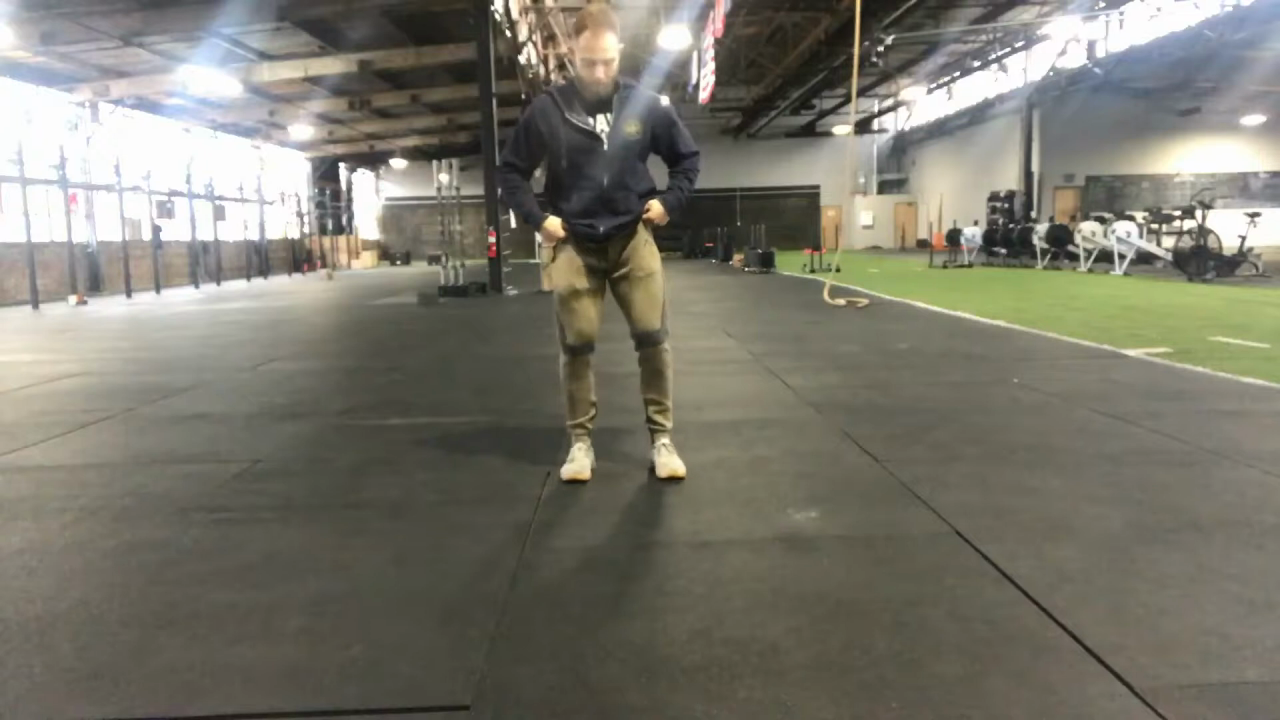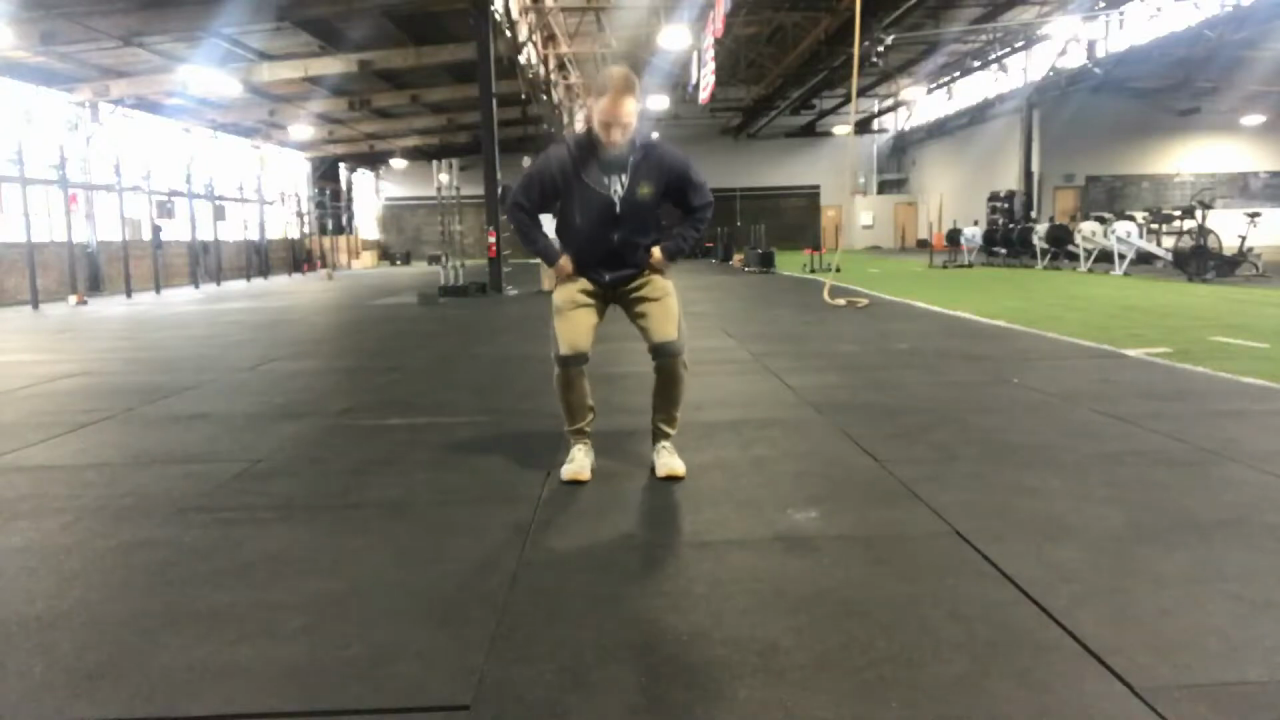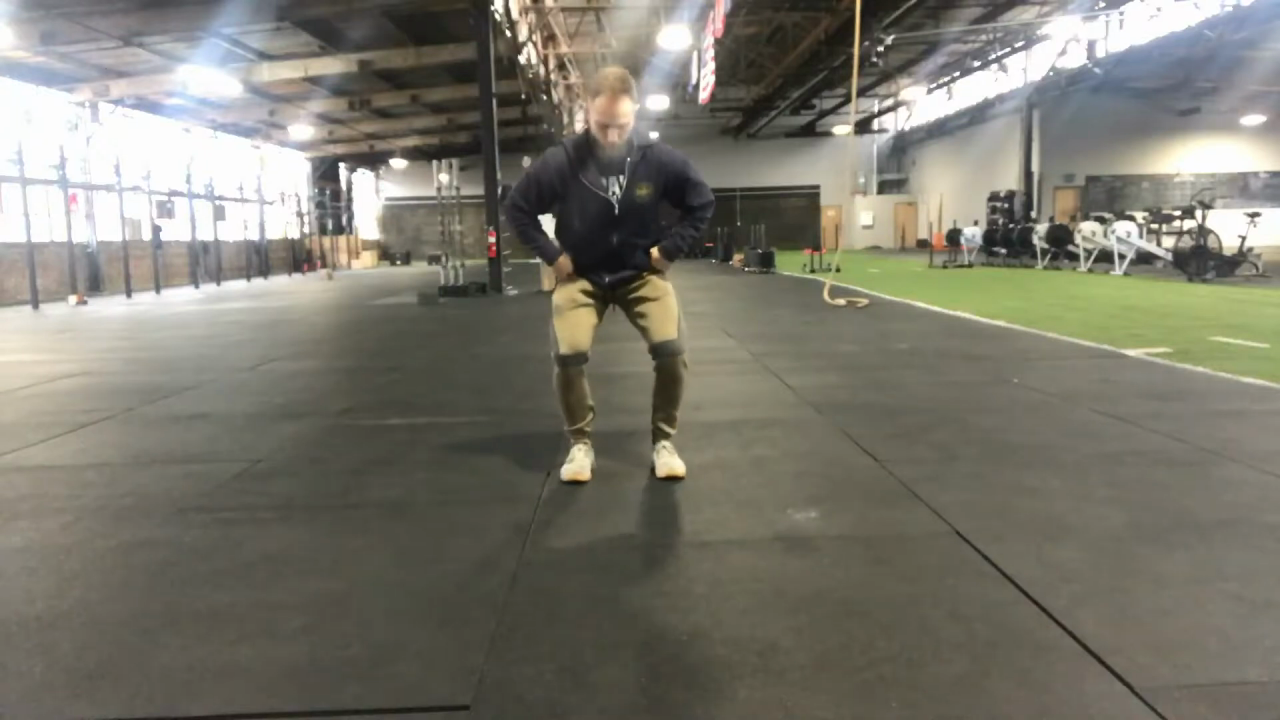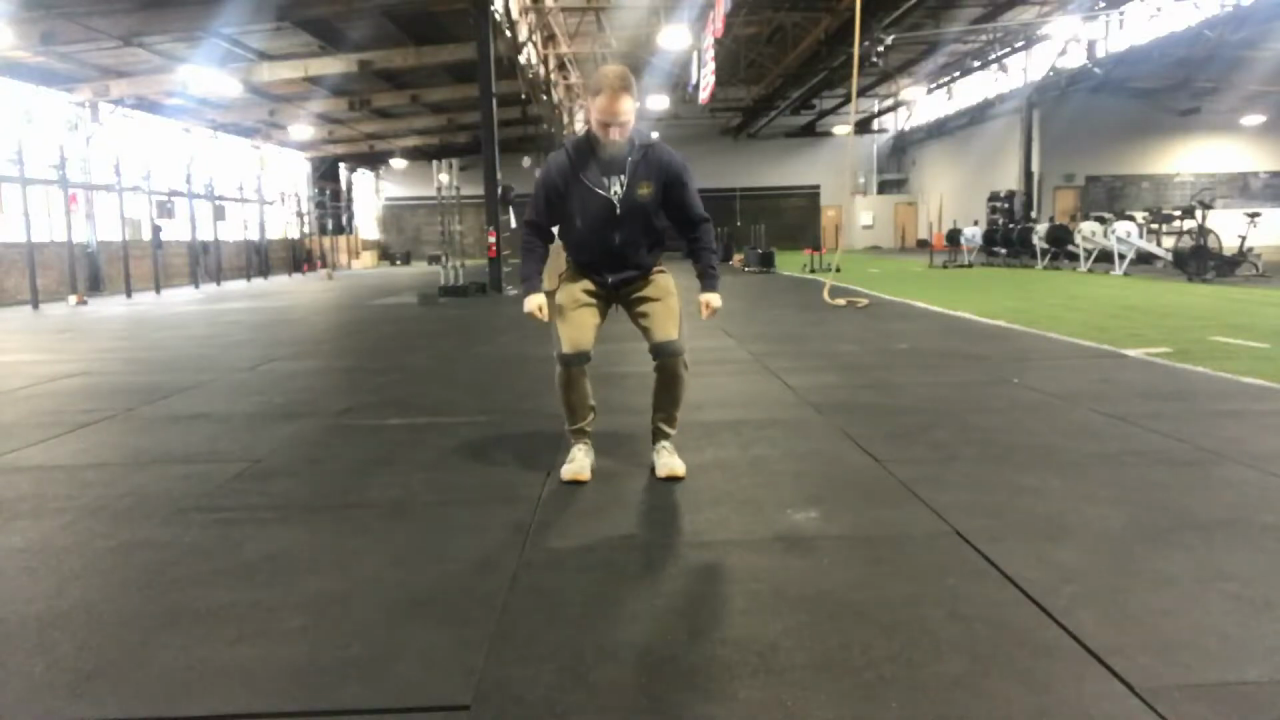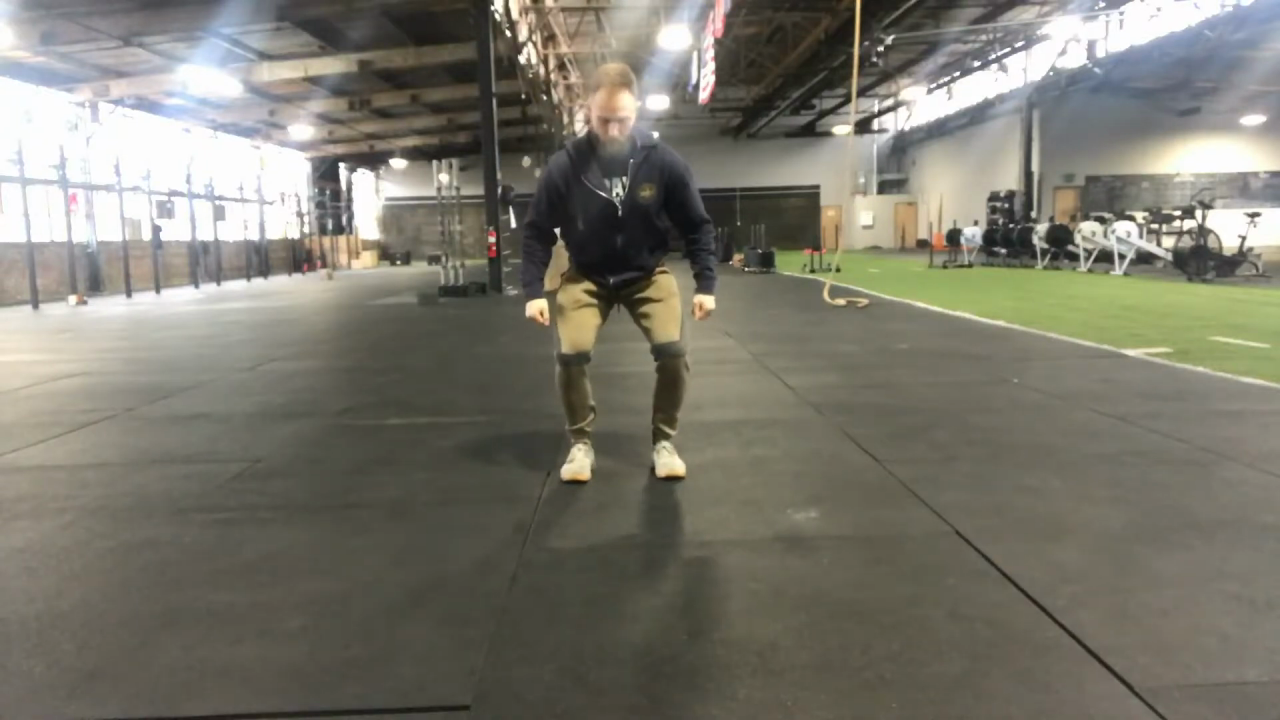
dt=0.4s
person 1, frame 1
left shoulder: (646, 104)
right shoulder: (547, 110)
left elbow: (688, 157)
right elbow: (510, 171)
left wrist: (669, 201)
right wrist: (538, 218)
left hip: (633, 239)
right hip: (574, 244)
left knee: (652, 338)
right knee: (577, 345)
left ankle: (661, 439)
right ankle: (580, 442)
person 1, frame 2
left shoulder: (661, 159)
right shoulder: (561, 160)
left elbow: (702, 205)
right elbow: (519, 207)
left wrist: (671, 249)
right wrist: (552, 255)
left hip: (643, 273)
right hip: (582, 275)
left knee: (670, 349)
right knee: (569, 354)
left ankle: (663, 442)
right ankle: (580, 444)
person 1, frame 3
left shoulder: (660, 159)
right shoulder: (560, 162)
left elbow: (702, 204)
right elbow: (517, 208)
left wrist: (669, 249)
right wrist: (551, 253)
left hip: (642, 274)
right hip: (581, 275)
left knee: (671, 350)
right knee: (568, 355)
left ankle: (663, 442)
right ankle: (580, 444)
person 1, frame 4
left shoulder: (661, 160)
right shoulder: (563, 164)
left elbow: (696, 223)
right elbow: (535, 228)
left wrist: (709, 283)
right wrist: (532, 287)
left hip: (645, 273)
right hip: (584, 276)
left knee: (671, 351)
right knee: (571, 354)
left ankle: (663, 441)
right ankle: (581, 444)
person 1, frame 5
left shoulder: (663, 161)
right shoulder: (565, 165)
left elbow: (697, 226)
right elbow: (538, 231)
left wrist: (705, 284)
right wrist: (534, 290)
left hip: (648, 274)
right hip: (586, 276)
left knee: (673, 352)
right knee: (571, 354)
left ankle: (664, 442)
right ankle: (581, 443)
